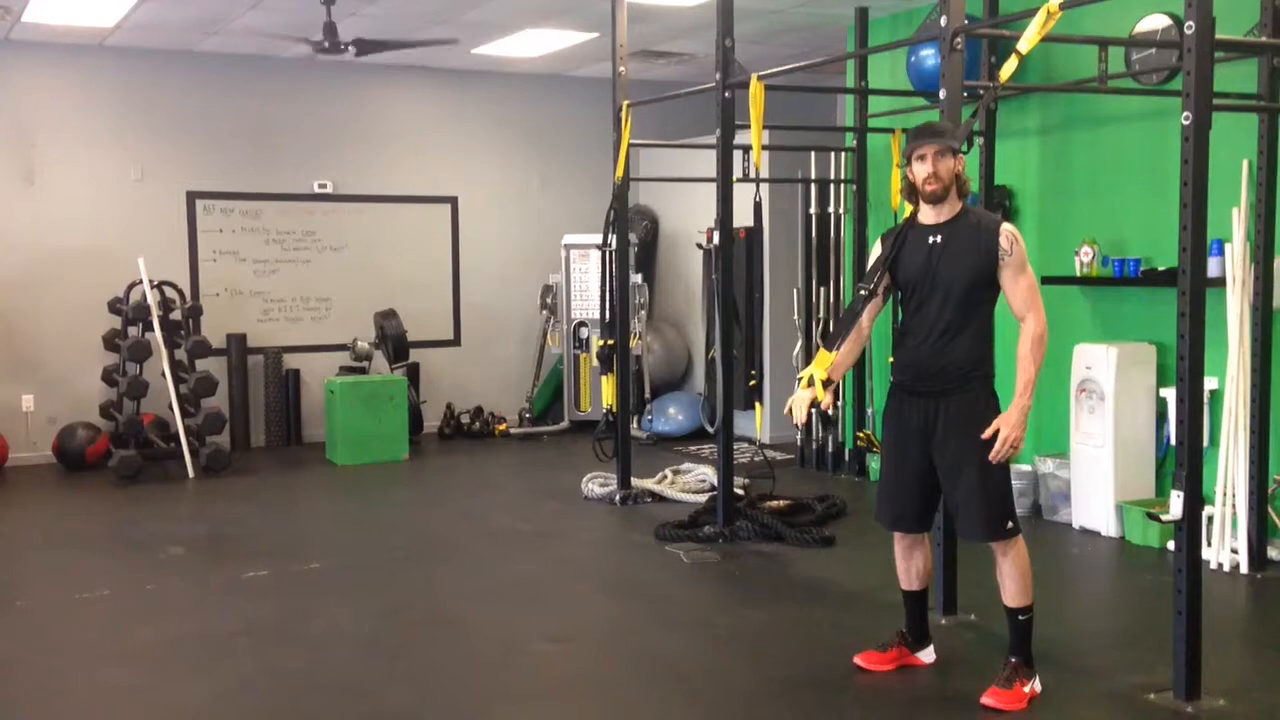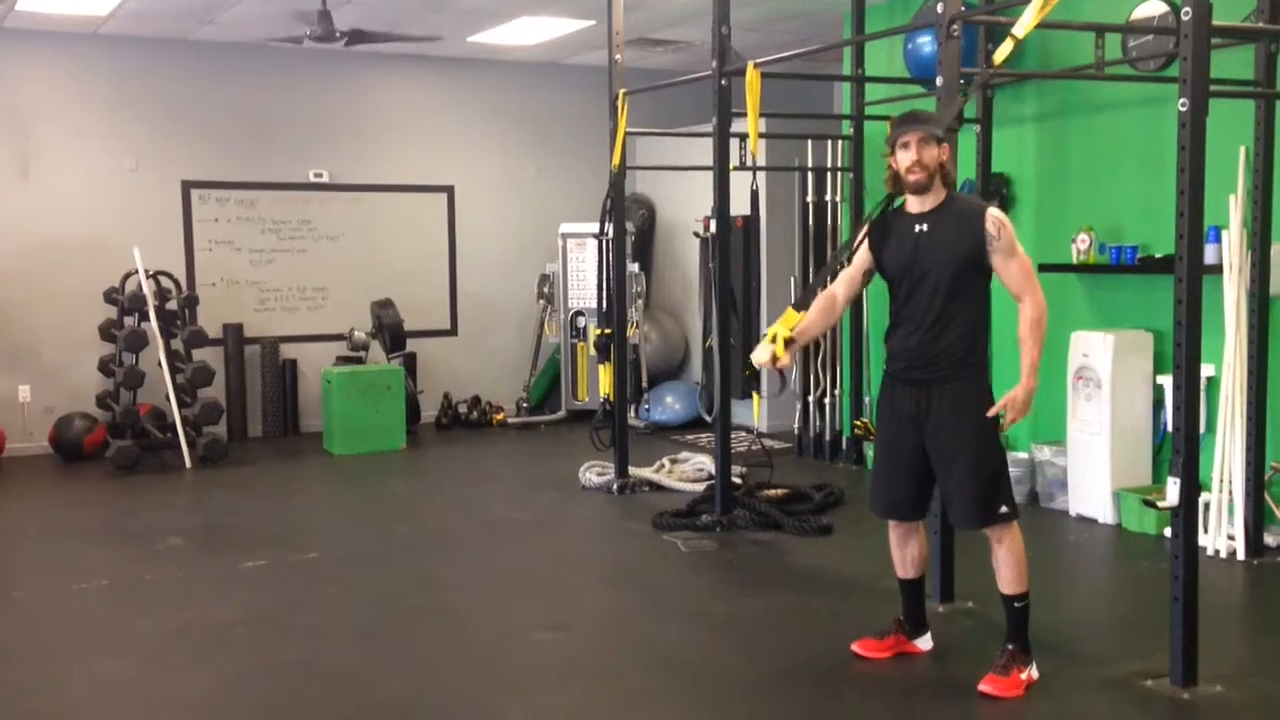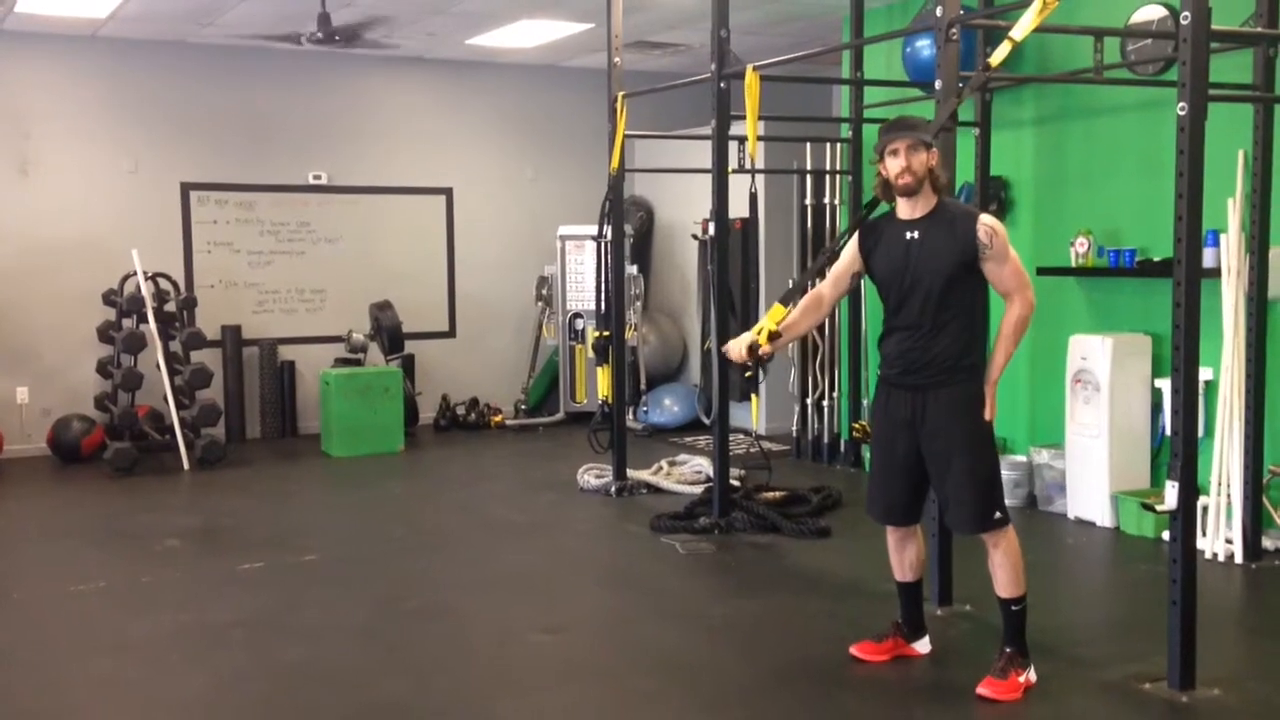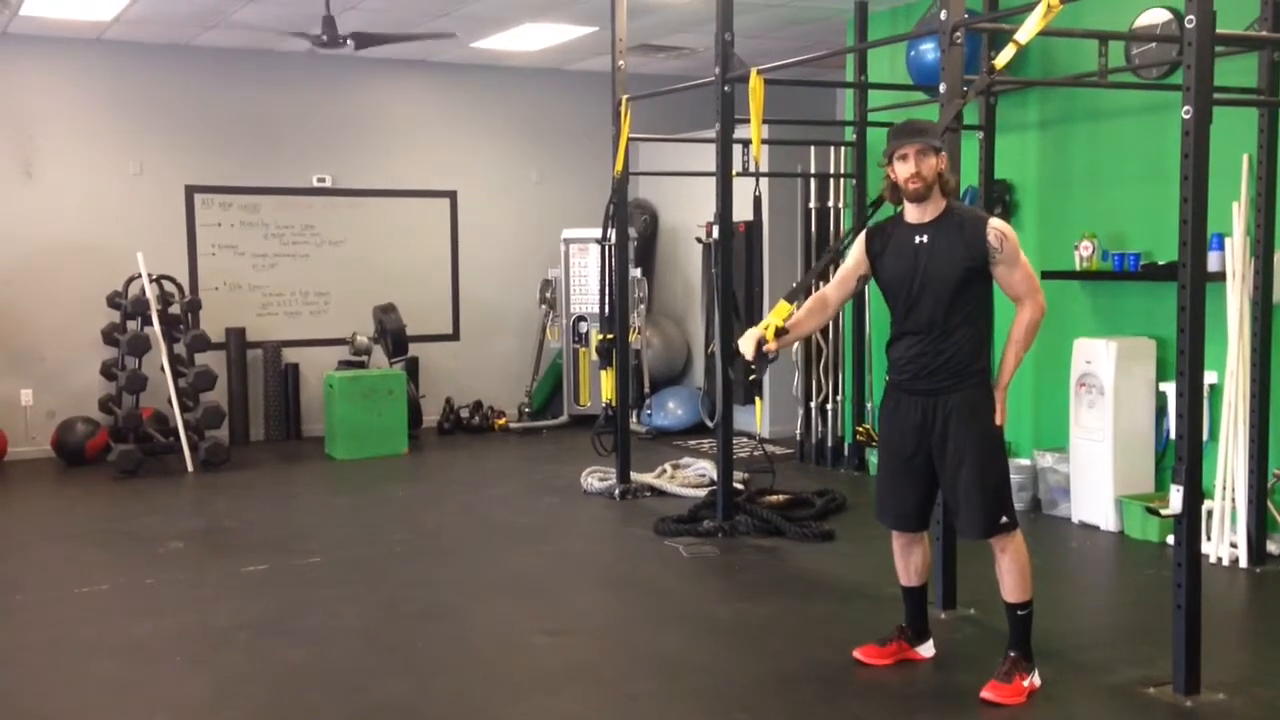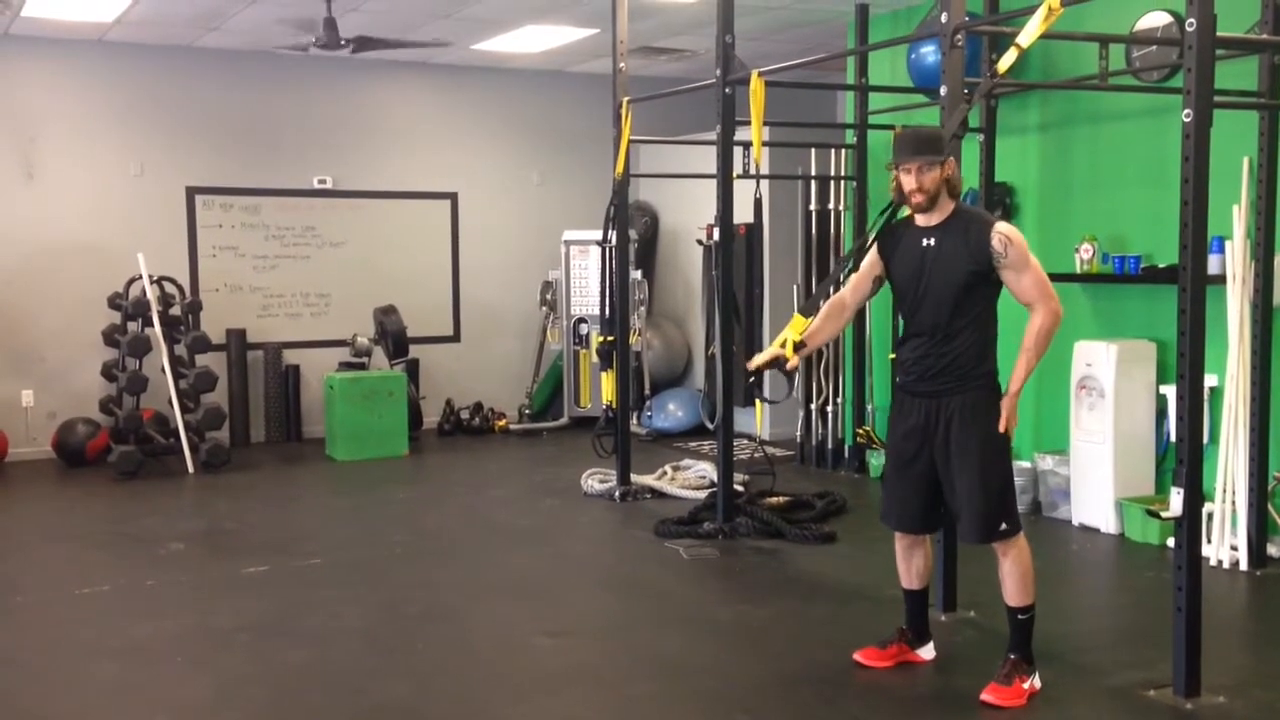
dt=0.4s
person 1, frame 1
left shoulder: (995, 235)
right shoulder: (894, 242)
left elbow: (1032, 318)
right elbow: (861, 318)
left wrist: (1020, 404)
right wrist: (820, 380)
left hip: (968, 404)
right hip: (906, 402)
left knee: (1000, 532)
right knee: (905, 525)
left ankle: (1022, 664)
right ankle: (916, 640)
person 1, frame 2
left shoulder: (983, 221)
right shoulder: (880, 231)
left elbow: (1030, 298)
right elbow: (837, 295)
left wrist: (1026, 383)
right wrist: (786, 341)
left hip: (961, 391)
right hip: (900, 390)
left knee: (995, 517)
right knee: (899, 513)
left ankle: (1018, 651)
right ankle: (913, 627)
person 1, frame 3
left shoulder: (974, 228)
right shoulder: (870, 236)
left elbow: (1021, 298)
right elbow: (824, 295)
left wrist: (989, 379)
right wrist: (772, 337)
left hip: (956, 396)
right hip: (894, 395)
left knee: (990, 522)
right knee: (896, 517)
left ankle: (1016, 654)
right ankle: (911, 630)
person 1, frame 4
left shoulder: (984, 232)
right shoulder: (877, 239)
left elbow: (1031, 302)
right elbow: (829, 297)
left wrist: (1000, 383)
right wrist: (777, 333)
left hip: (966, 402)
right hip: (903, 399)
left knee: (998, 528)
right knee: (903, 522)
left ankle: (1021, 659)
right ankle: (915, 635)
person 1, frame 5
left shoulder: (991, 236)
right shoulder: (890, 240)
left elbow: (1046, 308)
right elbow: (846, 301)
left wrist: (1013, 391)
right wrist: (795, 346)
left hip: (972, 403)
right hip: (911, 401)
left knee: (1001, 531)
right knee: (907, 525)
left ankle: (1022, 662)
right ankle: (915, 636)
